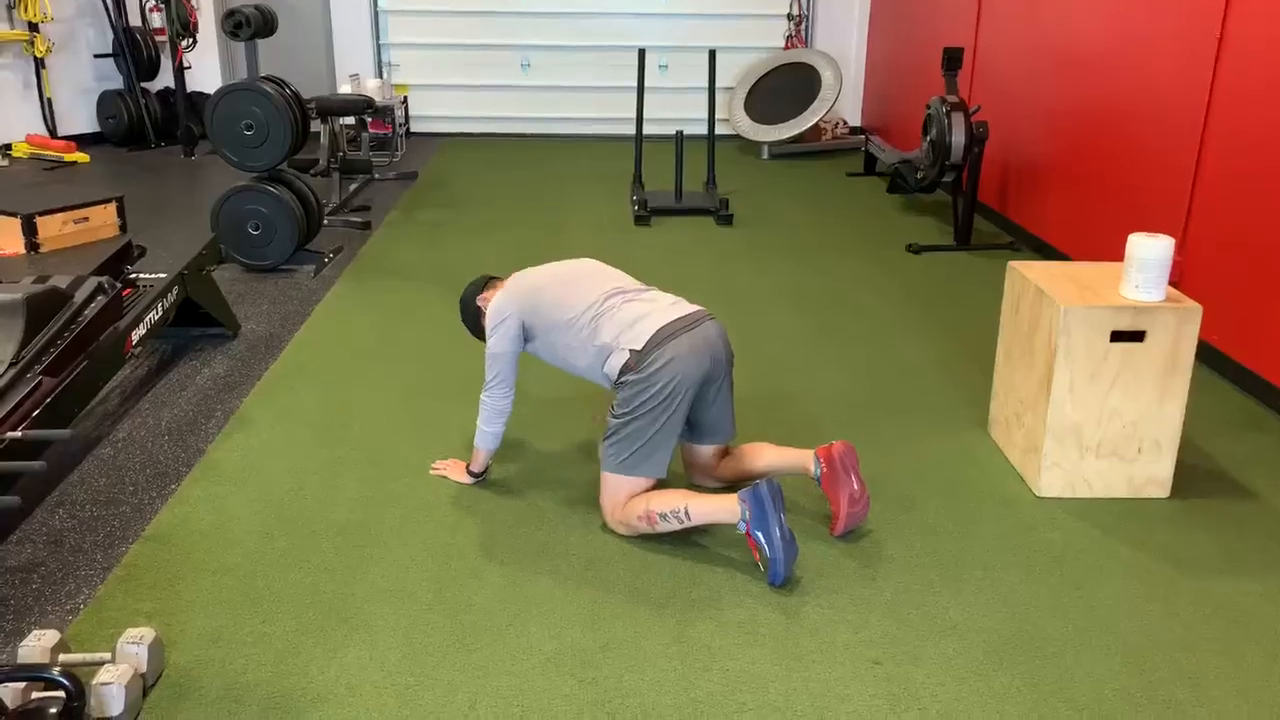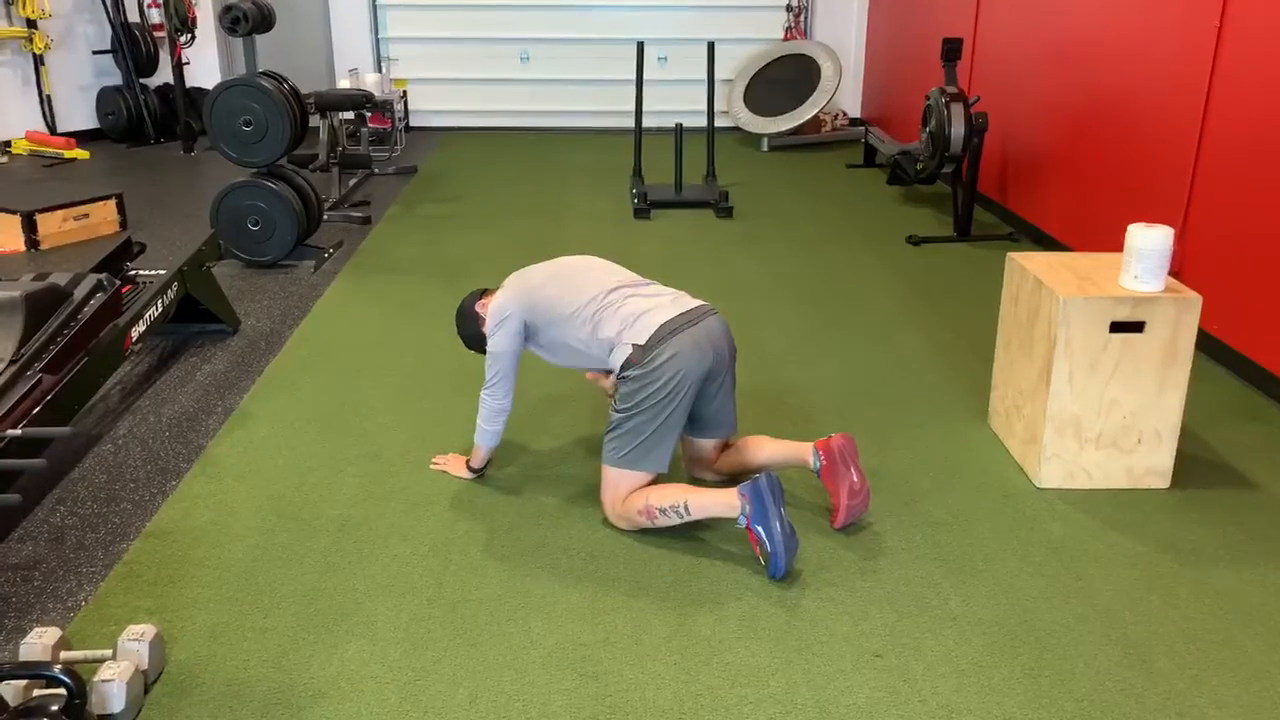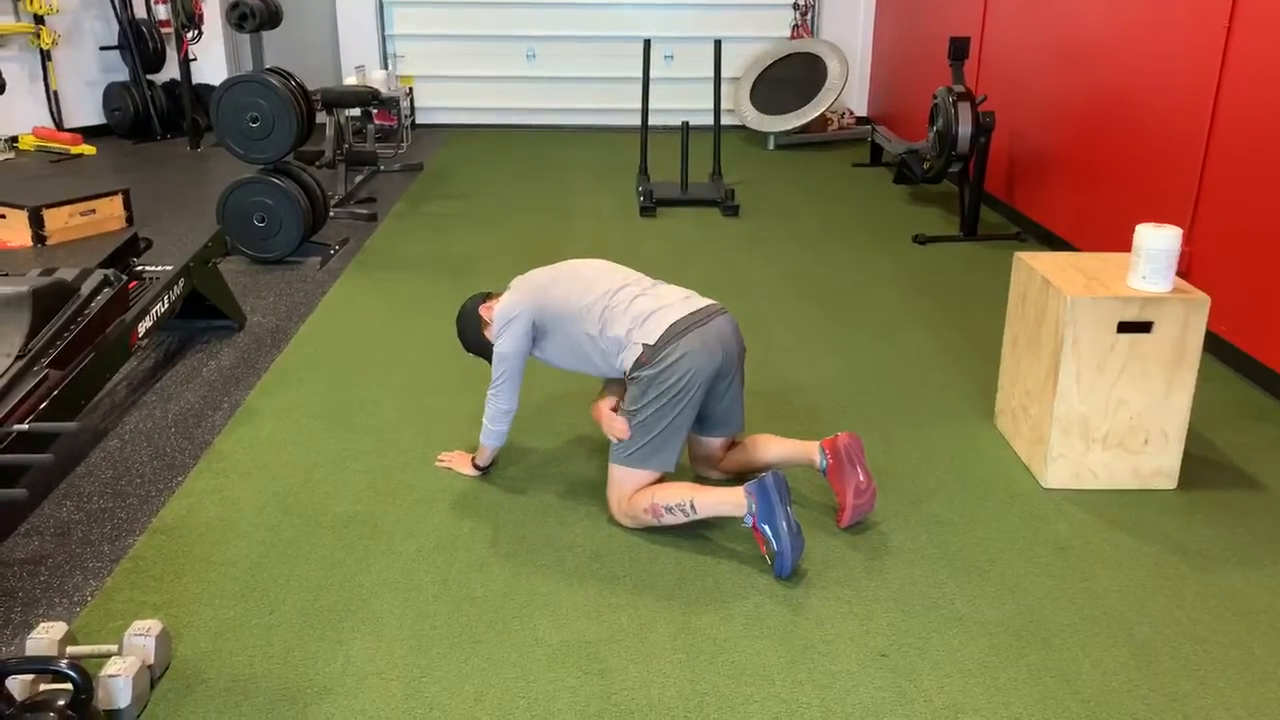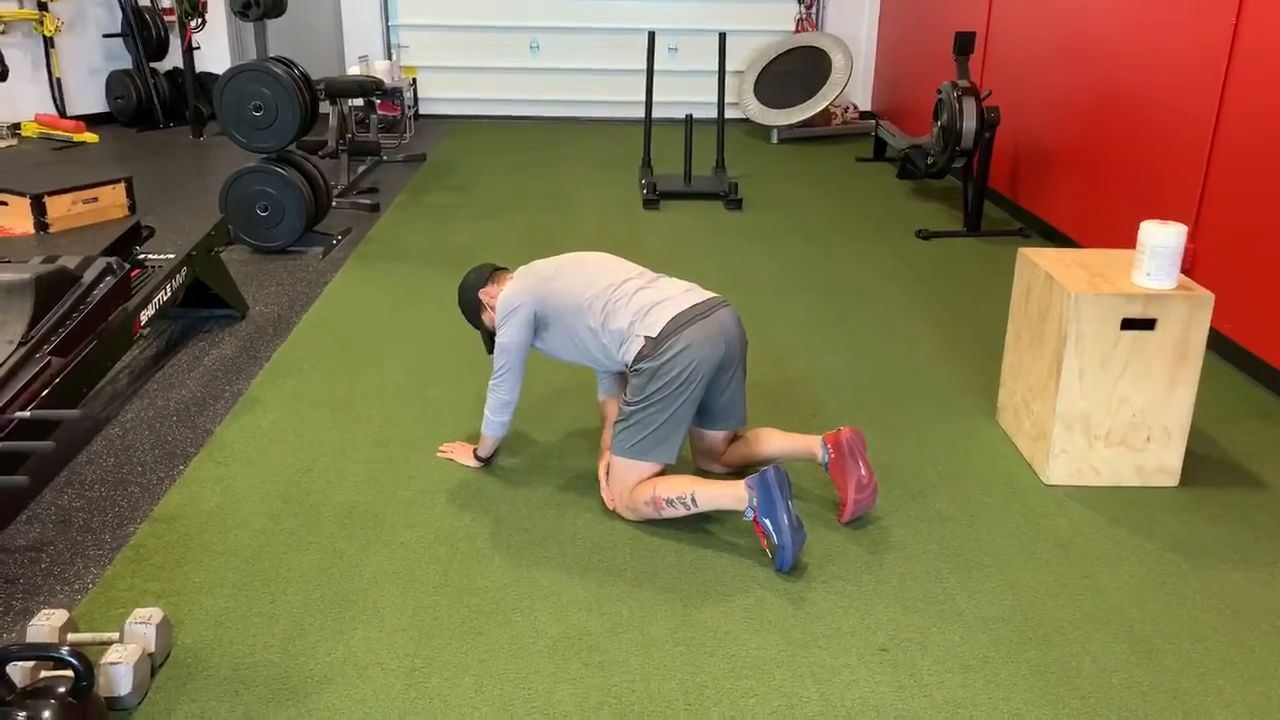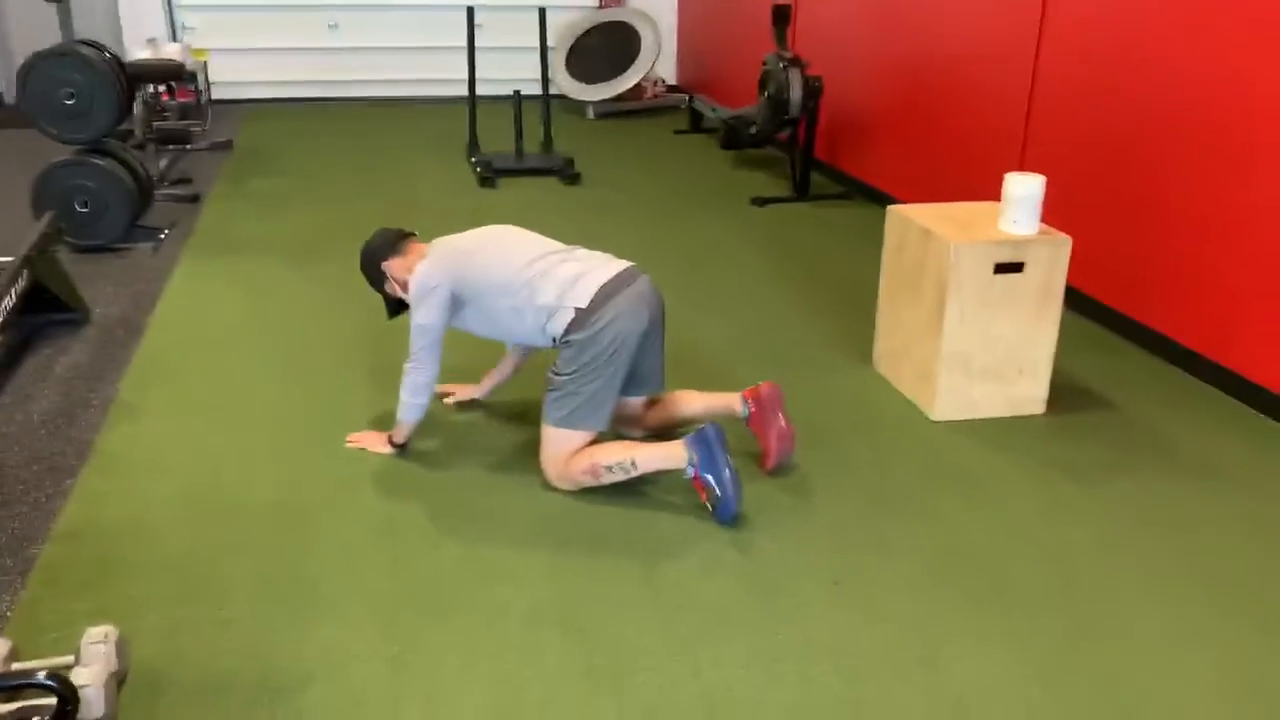
dt=1s
person 1, frame 1
left shoulder: (504, 306)
right shoulder: (567, 271)
left elbow: (497, 395)
left wrist: (475, 468)
right wrist: (619, 431)
left hip: (660, 359)
right hip: (705, 331)
left knee: (620, 513)
right knee: (708, 469)
left ankle: (744, 510)
right ankle: (821, 463)
person 1, frame 2
left shoulder: (505, 306)
right shoulder: (555, 275)
left elbow: (497, 395)
left wrist: (473, 464)
right wrist: (613, 378)
left hip: (663, 353)
right hip: (709, 326)
left knee: (620, 507)
right knee: (707, 462)
left ankle: (744, 503)
right ankle: (820, 454)
person 1, frame 3
left shoulder: (513, 308)
right shoulder: (554, 287)
left elbow: (503, 396)
left wrist: (480, 460)
right wrist: (605, 403)
left hip: (672, 351)
right hip: (718, 325)
left knee: (626, 505)
right knee: (713, 459)
left ankle: (751, 501)
right ankle: (826, 453)
person 1, frame 4
left shoulder: (516, 298)
right shoulder: (557, 277)
left elbow: (505, 386)
right elbow: (612, 353)
left wrist: (482, 452)
right wrist: (610, 446)
left hip: (675, 344)
right hip: (720, 319)
left knee: (628, 497)
right knee: (715, 454)
left ankle: (752, 496)
right ankle: (829, 448)
person 1, frame 5
left shoulder: (429, 275)
right shoulder: (468, 250)
left elbow: (421, 367)
left wrist: (396, 439)
right wrist: (482, 388)
left hip: (599, 318)
right hip: (635, 287)
left knee: (561, 469)
right knee: (634, 420)
left ankle: (690, 455)
right ankle: (748, 404)
